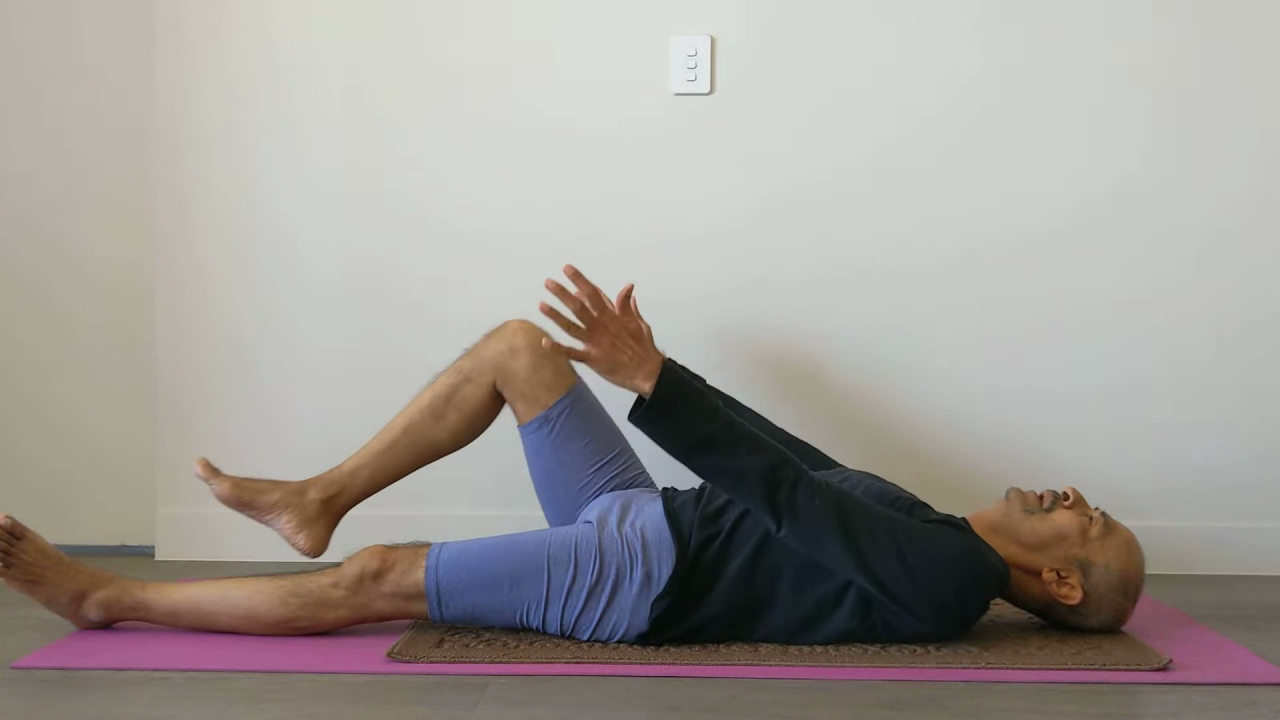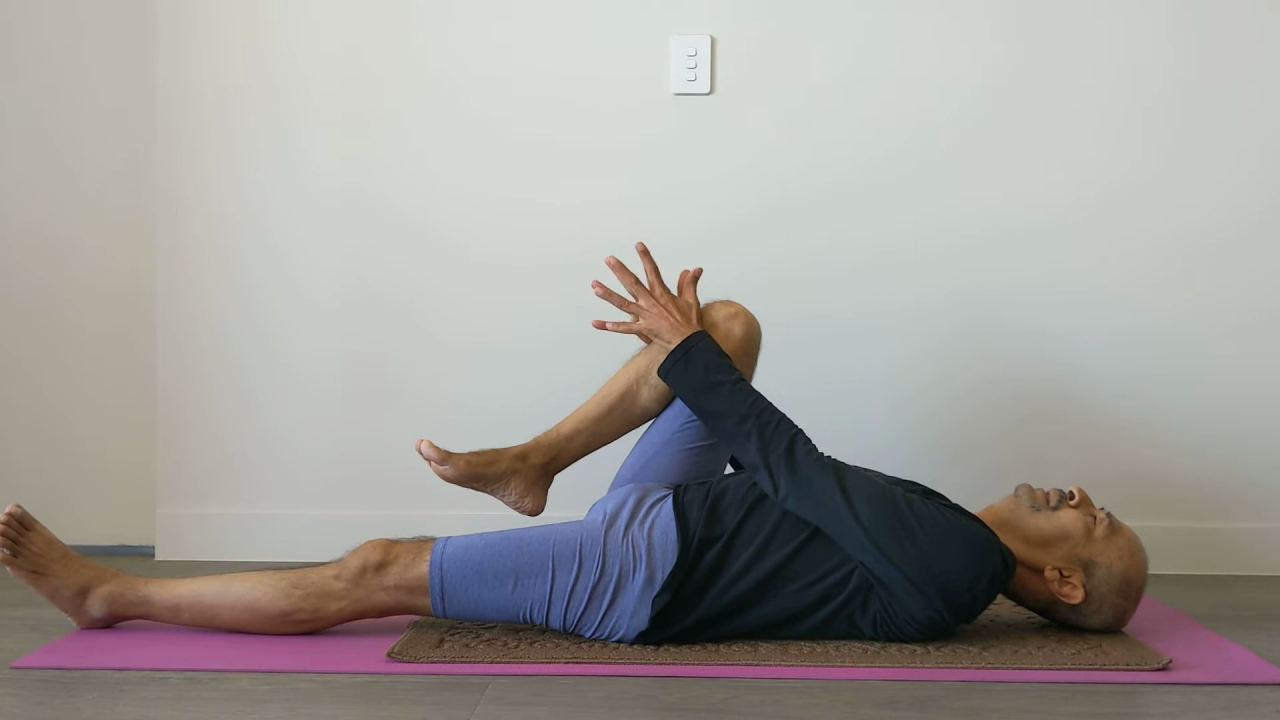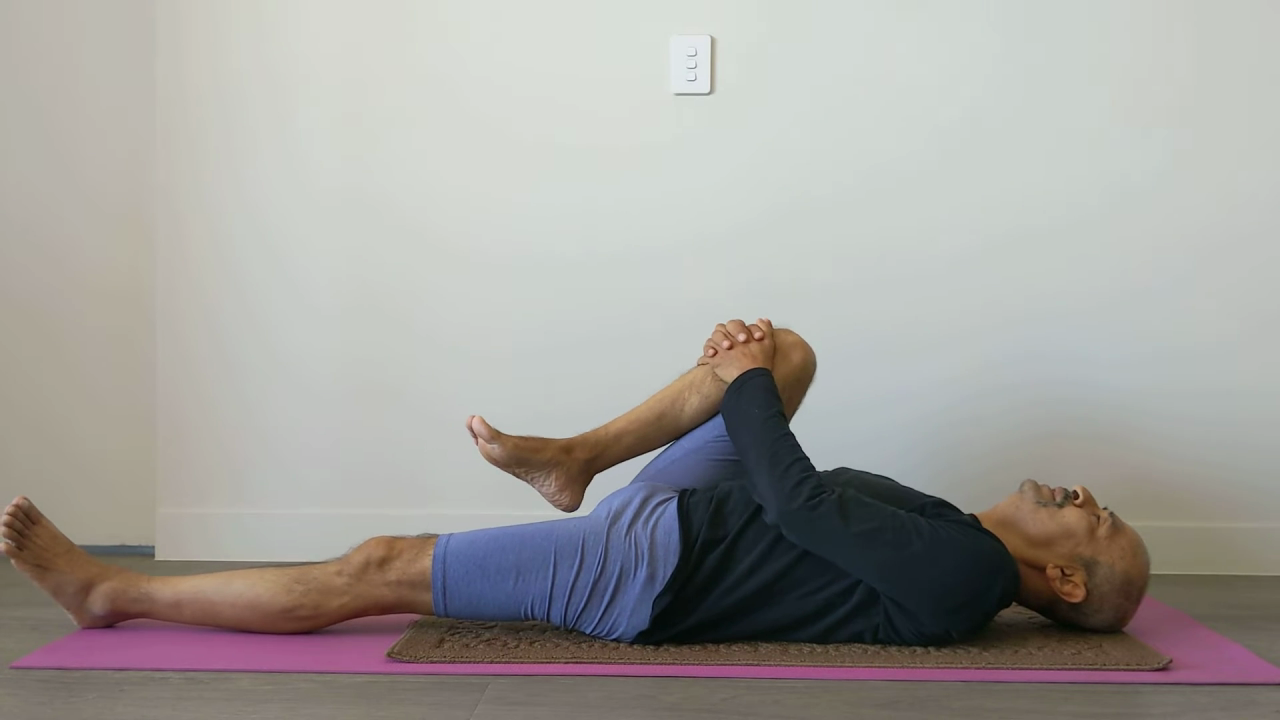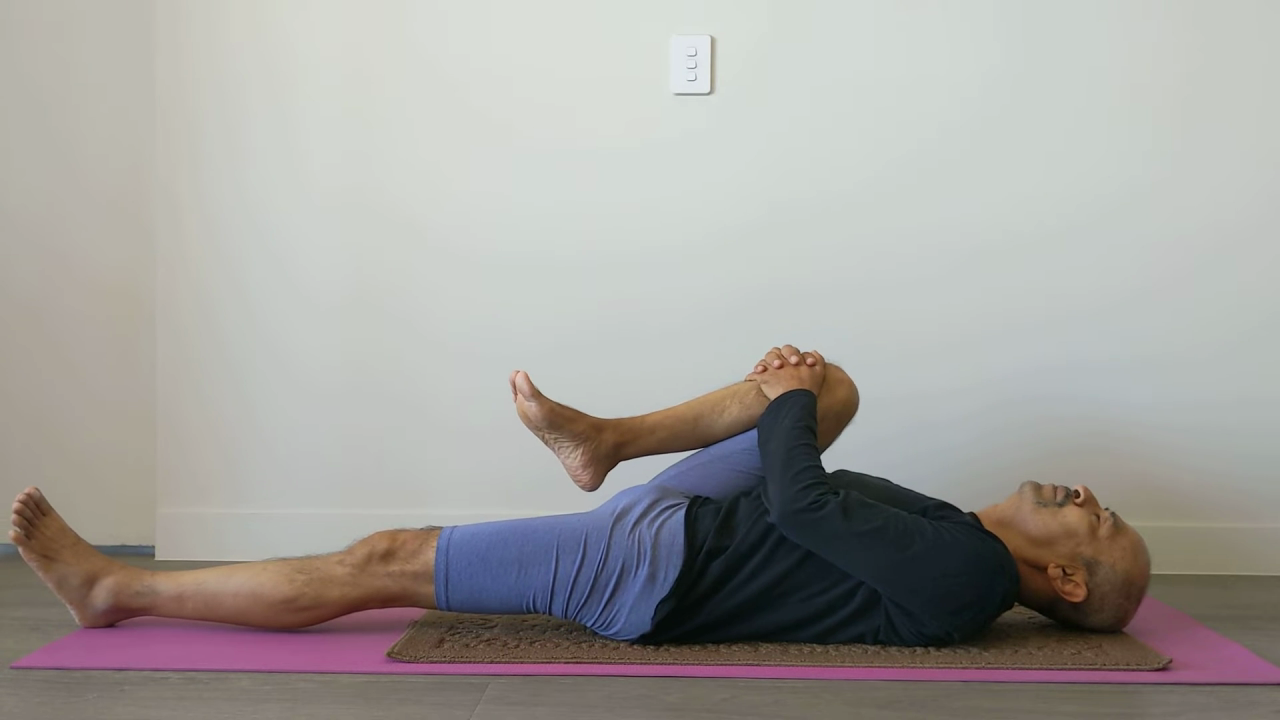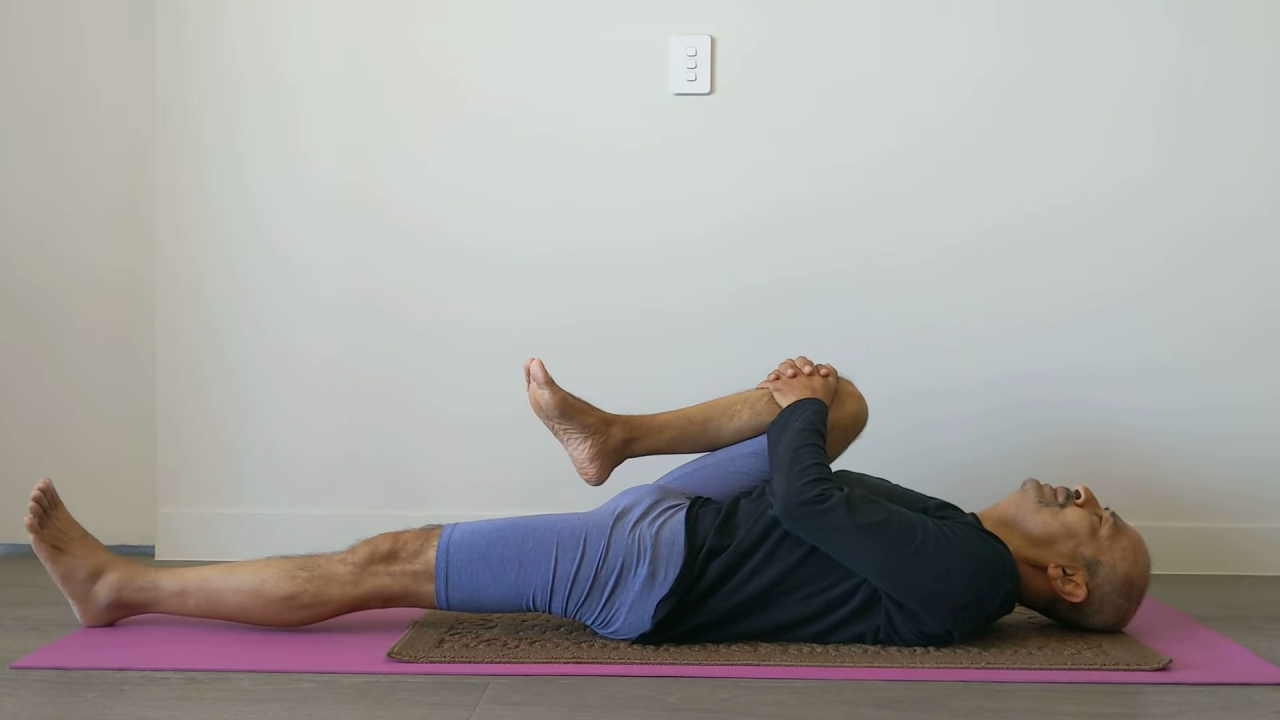
dt=1s
person 1, frame 1
left shoulder: (942, 580)
right shoulder: (924, 535)
left elbow: (787, 497)
right elbow: (799, 473)
left wrist: (649, 380)
right wrist: (653, 373)
left hip: (635, 578)
right hip: (649, 521)
left knee: (369, 583)
right knee: (512, 345)
left ankle: (102, 597)
right ankle: (317, 505)
person 1, frame 2
left shoulder: (949, 565)
right shoulder: (939, 541)
left elbow: (792, 470)
right elbow: (795, 487)
left wrist: (679, 350)
right wrist: (690, 343)
left hip: (637, 574)
right hip: (661, 519)
left knee: (371, 573)
right knee: (731, 325)
left ankle: (107, 592)
right ankle: (531, 464)
person 1, frame 3
left shoulder: (959, 573)
right shoulder: (953, 545)
left elbow: (795, 504)
right elbow: (817, 505)
left wrist: (744, 384)
right wrist: (756, 372)
left hip: (643, 572)
right hip: (670, 519)
left knee: (374, 569)
right knee: (786, 352)
left ankle: (110, 590)
right ankle: (573, 459)
person 1, frame 4
left shoulder: (963, 575)
right shoulder: (960, 544)
left elbow: (800, 508)
left wrist: (784, 404)
right wrist: (799, 398)
left hip: (648, 569)
right hip: (676, 524)
left knee: (379, 563)
right knee: (829, 388)
left ankle: (115, 588)
right ankle: (601, 439)
person 1, frame 5
left shoulder: (962, 575)
right shoulder: (961, 544)
left elbow: (801, 505)
left wrist: (794, 414)
right wrist: (808, 407)
left hip: (650, 569)
right hip: (678, 522)
left knee: (380, 561)
right knee: (839, 400)
left ankle: (120, 585)
right ankle: (613, 435)
